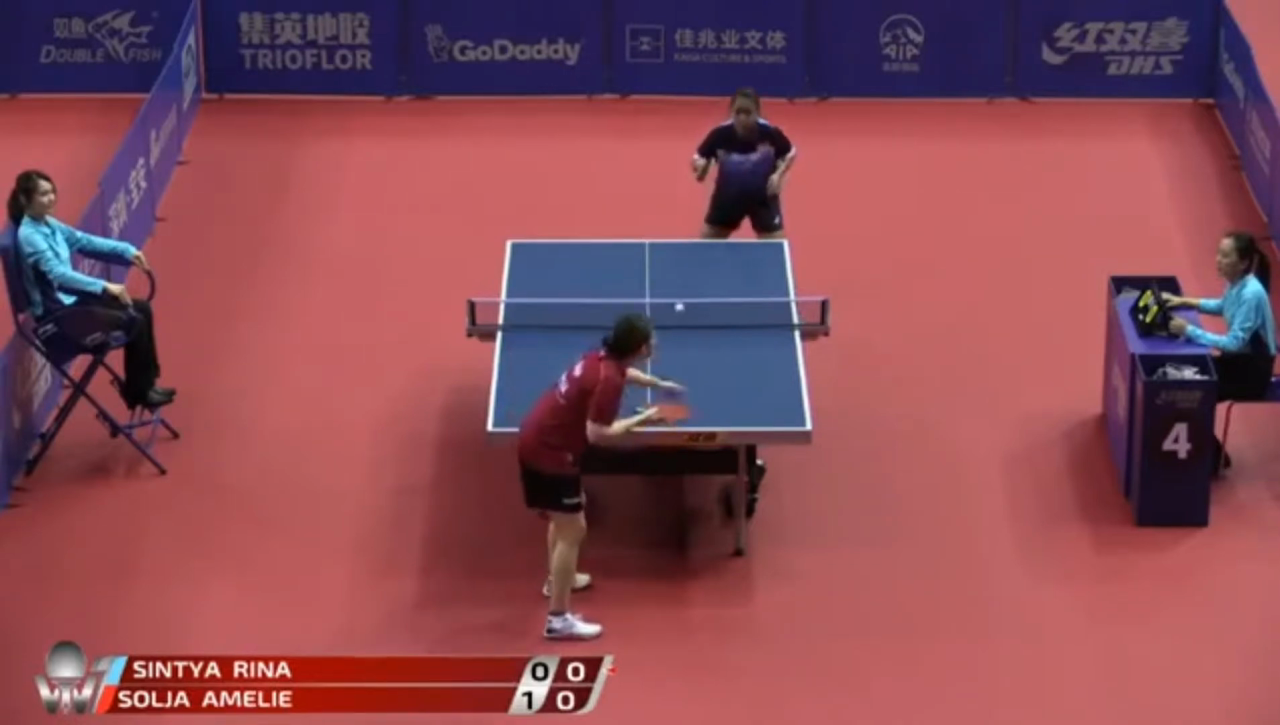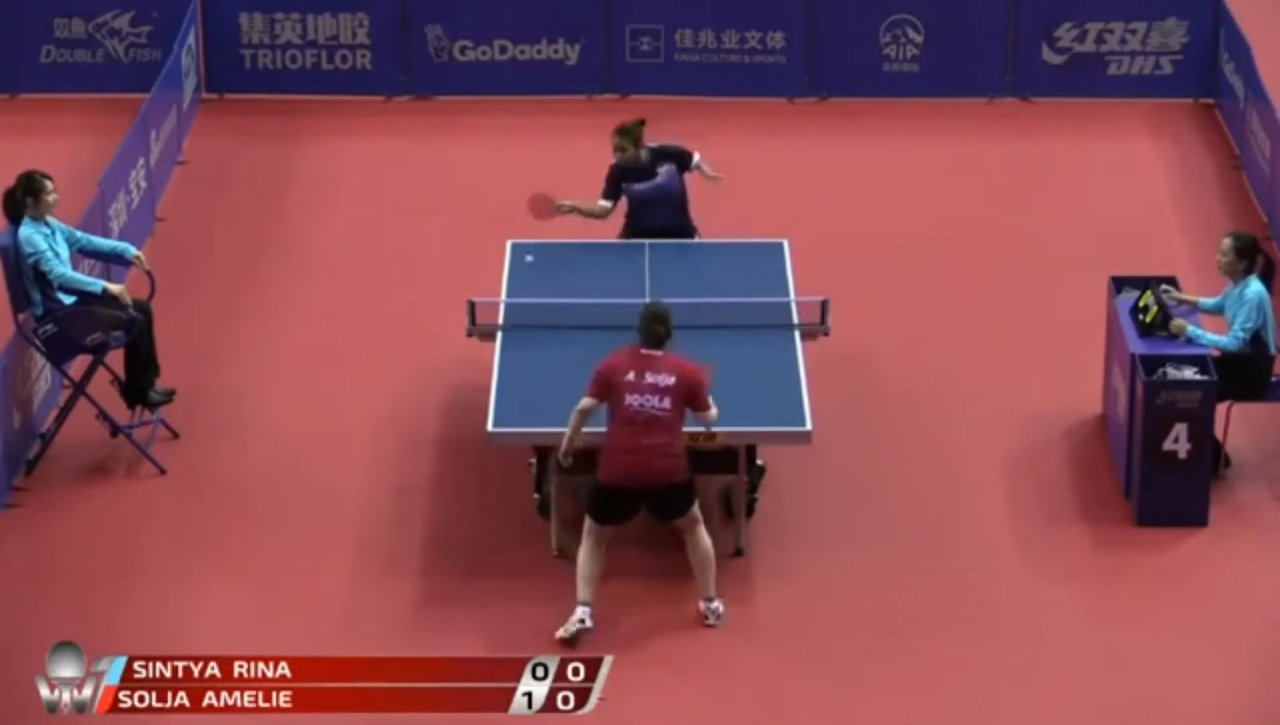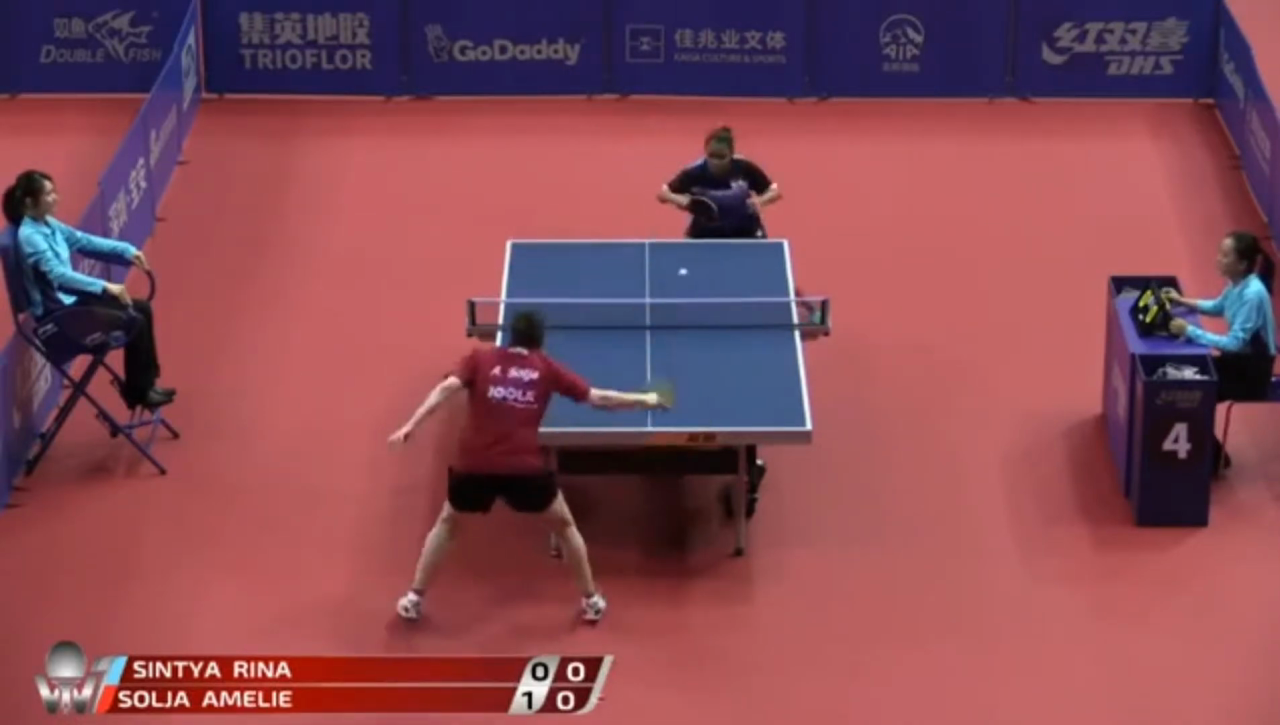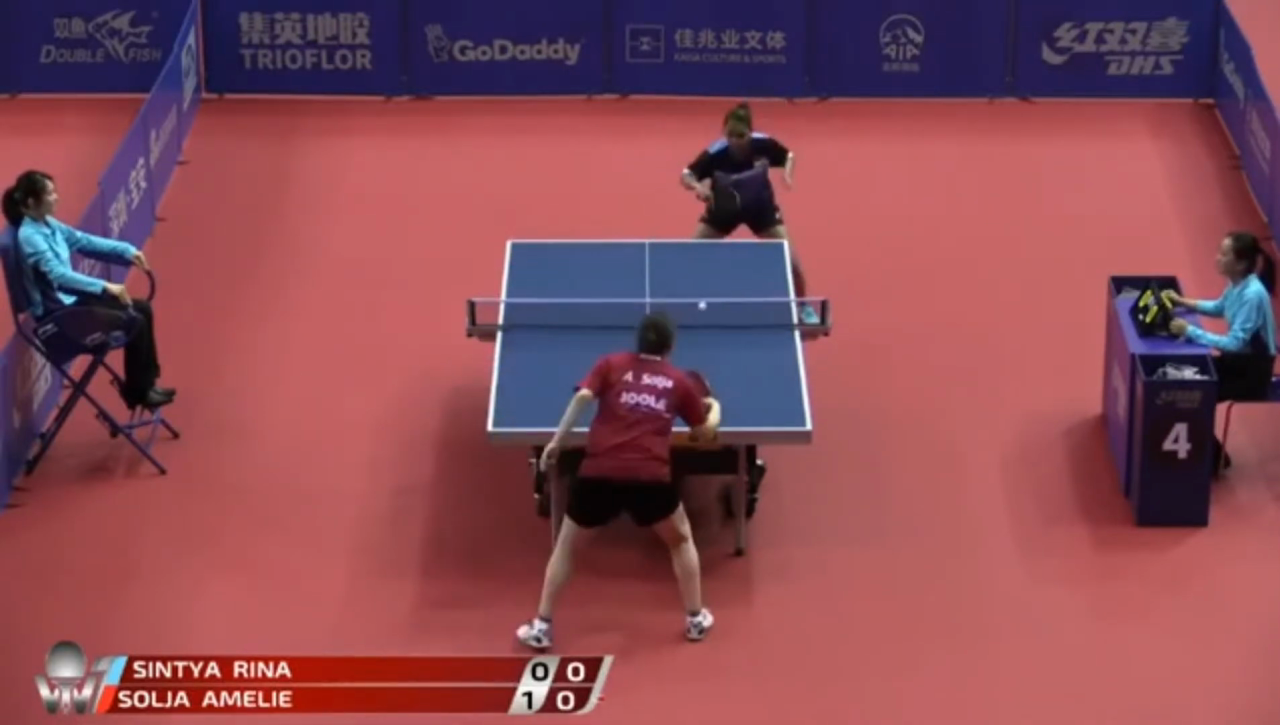
dt=1s
person 1, frame 1
left shoulder: (604, 358)
right shoulder: (609, 379)
right elbow: (598, 434)
left wrist: (658, 384)
right wrist: (641, 419)
left hip: (537, 439)
right hip: (549, 452)
left knee: (564, 515)
right knee: (572, 531)
left ankle: (558, 578)
right ankle: (559, 619)
person 1, frame 2
left shoulder: (613, 364)
right shoulder: (688, 371)
left elbow: (584, 407)
right elbow: (709, 419)
left wrist: (568, 441)
right wrist: (707, 402)
left hip: (616, 472)
right hip: (667, 471)
left knee: (592, 540)
right knee: (694, 528)
left ankle: (582, 613)
right ankle: (710, 605)
person 1, frame 3
left shoulder: (480, 358)
right shoulder: (548, 369)
left elbow: (447, 387)
right elbow: (597, 399)
left wrist: (411, 425)
right wrist: (645, 400)
left hip: (473, 464)
right hip: (524, 467)
left knee: (447, 522)
right knee: (564, 526)
left ankle: (414, 598)
right ankle: (590, 600)
person 1, frame 4
left shoulder: (611, 364)
right shoulder: (681, 382)
left elbow: (582, 398)
right elbow: (705, 431)
left wrist: (556, 441)
right wrist: (714, 408)
left hip: (599, 471)
right hip: (650, 476)
left knee: (565, 544)
right knee: (681, 540)
left ankle: (541, 625)
right ankle: (695, 618)
person 2, frame 1
left shoulder: (48, 223)
right shoulder: (28, 236)
left elbow: (85, 241)
right elbow: (58, 274)
left wrist: (126, 250)
right wrist: (104, 286)
left hip: (72, 296)
right hip: (56, 310)
left knee: (142, 309)
right knee: (134, 322)
left ankle: (145, 382)
right ankle: (138, 392)
person 2, frame 2
left shoulder: (48, 223)
right shoulder: (29, 236)
left elbow: (84, 241)
right elbow: (58, 274)
left wrist: (126, 250)
right wrist: (105, 286)
left hip: (72, 296)
right hip: (57, 310)
left knee: (142, 309)
right knee: (134, 322)
left ankle: (145, 382)
right ankle: (139, 392)
person 2, frame 3
left shoulder: (48, 223)
right shoulder: (29, 236)
left elbow: (84, 241)
right elbow: (58, 274)
left wrist: (126, 250)
right wrist: (105, 286)
left hip: (72, 296)
right hip: (57, 310)
left knee: (142, 309)
right knee: (134, 323)
left ankle: (146, 382)
right ankle: (139, 392)
person 2, frame 4
left shoulder: (47, 223)
right shoulder: (29, 237)
left elbow: (84, 240)
right elbow: (59, 274)
left wrist: (126, 250)
right wrist: (105, 287)
left hip: (72, 296)
right hip: (57, 310)
left knee: (142, 309)
right knee: (134, 323)
left ankle: (146, 383)
right ankle: (139, 392)
person 3, frame 1
left shoulder: (1251, 294)
right shoulder: (1236, 283)
left elbow: (1233, 343)
right elbow: (1222, 306)
left wrist: (1189, 330)
right wrist: (1184, 301)
left hip: (1254, 369)
right hip: (1240, 358)
left ankle: (1215, 456)
person 3, frame 2
left shoulder: (1253, 295)
right shoulder: (1237, 284)
left elbow: (1234, 343)
right elbow: (1218, 305)
left wrist: (1189, 331)
right wrist: (1182, 298)
left hip: (1254, 370)
right hip: (1240, 358)
left ankle: (1214, 456)
person 3, frame 3
left shoulder: (1252, 294)
right shoulder: (1237, 284)
left elbow: (1234, 343)
right elbow: (1217, 307)
left wrist: (1189, 331)
right wrist: (1182, 301)
left hip: (1254, 370)
right hip: (1240, 358)
left ankle: (1215, 456)
person 3, frame 4
left shoulder: (1252, 295)
right shoulder: (1237, 284)
left elbow: (1234, 343)
right elbow: (1218, 307)
left wrist: (1189, 330)
right wrist: (1183, 302)
left hip: (1254, 370)
right hip: (1239, 358)
left ankle: (1214, 456)
person 4, frame 1
left shoulder: (770, 132)
right shoulder: (719, 134)
left elbow: (789, 154)
right elbow: (699, 158)
left wrist: (778, 174)
right wrist: (700, 166)
left hip: (763, 197)
right hip: (727, 197)
person 4, frame 2
left shoulder: (668, 154)
right shoulder: (618, 171)
left elbow: (695, 160)
right elbow: (604, 209)
left wrist: (708, 172)
right wrist: (574, 207)
left hip: (677, 226)
right hip: (639, 229)
person 4, frame 3
left shoulder: (745, 168)
right shoulder: (695, 172)
left elbow: (773, 190)
right elbow: (664, 192)
left wrist: (760, 201)
right wrist: (680, 200)
left hip: (745, 230)
right hip: (705, 232)
left ankle: (808, 308)
person 4, frame 4
left shoulder: (765, 144)
right shoulder: (714, 154)
left elbow: (788, 157)
right elbow: (686, 176)
left wrist: (787, 174)
right wrist: (698, 188)
left hip: (760, 205)
right hip: (724, 207)
left knee: (790, 261)
left ankle: (803, 306)
